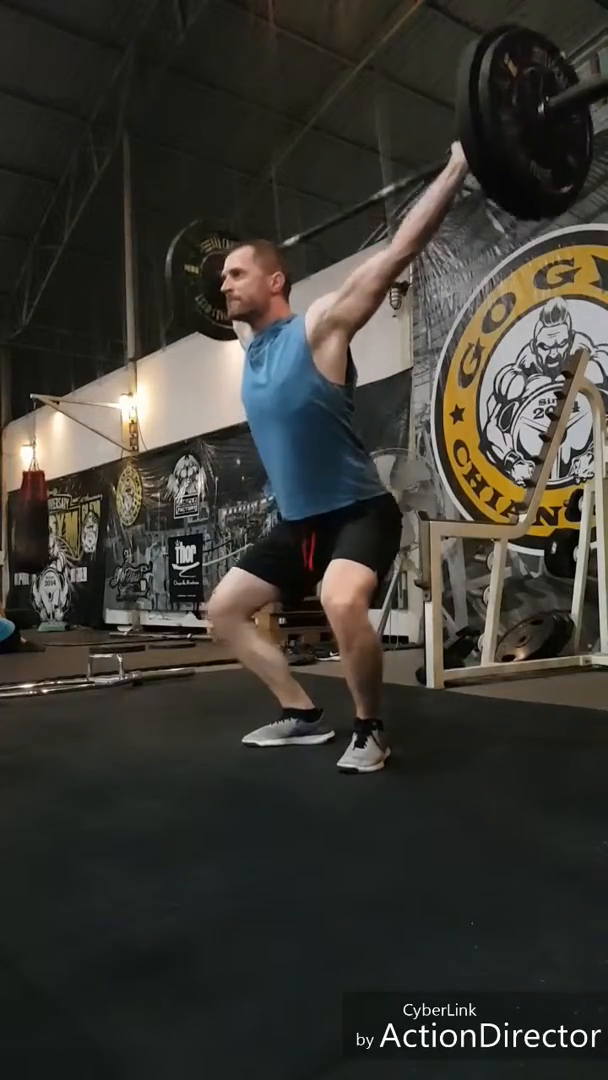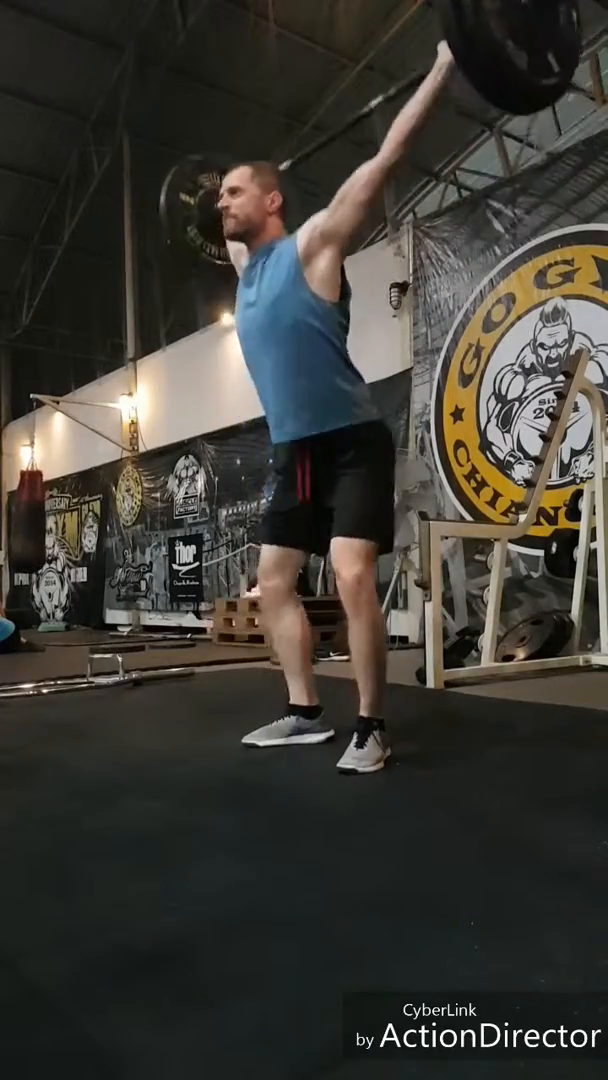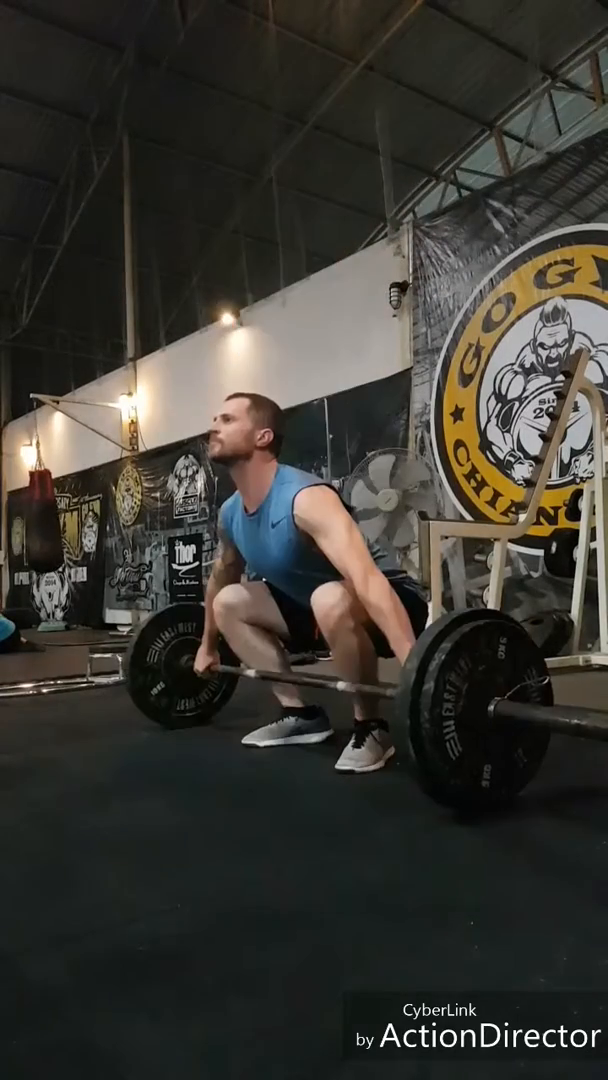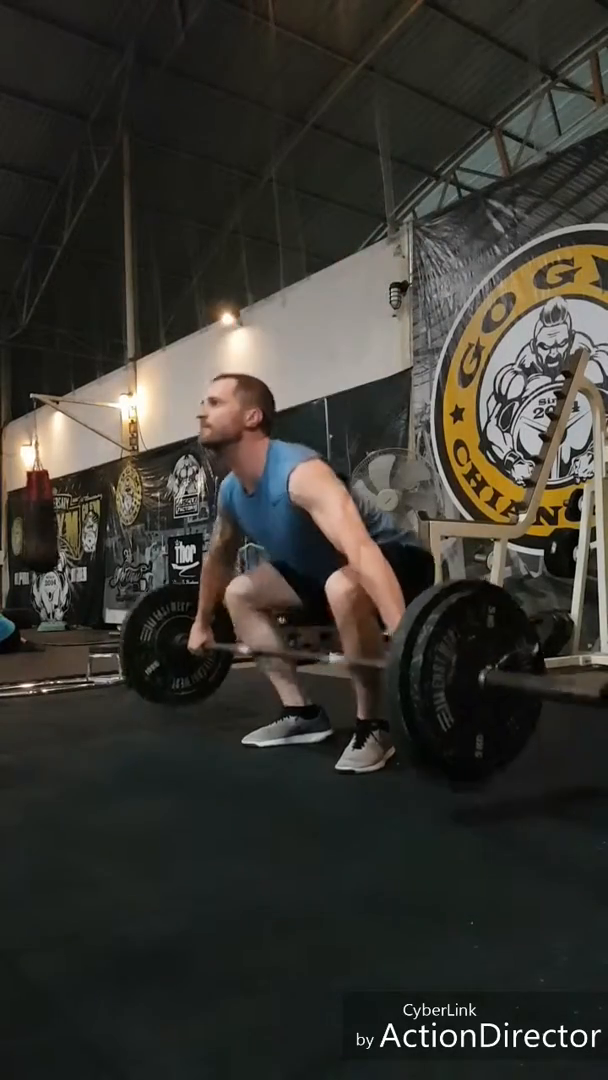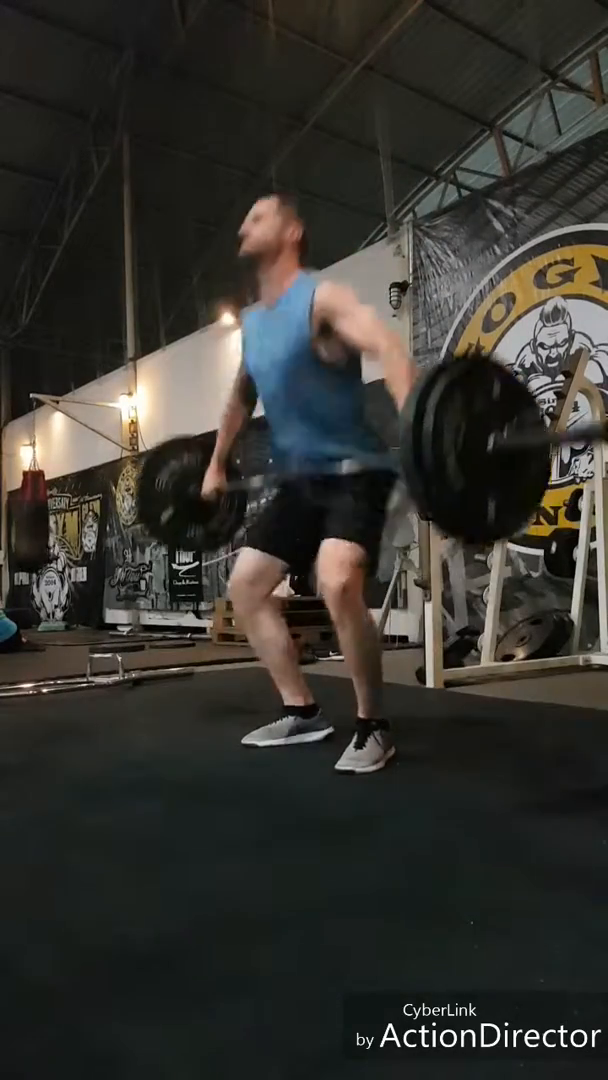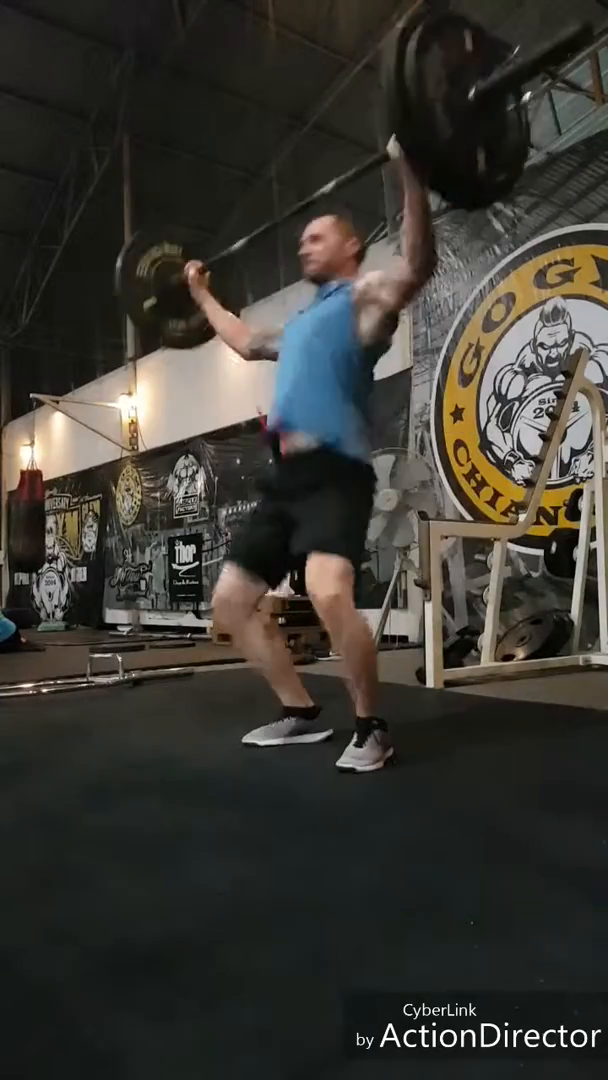
dt=0.4s
person 1, frame 1
left shoulder: (318, 328)
right shoulder: (255, 344)
left elbow: (398, 252)
right elbow: (240, 312)
left wrist: (457, 165)
left hip: (358, 510)
right hip: (298, 519)
left knee: (342, 602)
right knee: (224, 608)
left ankle: (370, 732)
right ankle: (304, 714)
person 1, frame 2
left shoulder: (310, 250)
right shoulder: (252, 286)
left elbow: (377, 167)
left wrist: (440, 73)
left hip: (357, 450)
right hip: (301, 455)
left knee: (352, 581)
right knee: (272, 584)
left ankle: (372, 729)
right ankle: (304, 713)
person 1, frame 3
left shoulder: (305, 499)
right shoulder: (231, 513)
left elbow: (367, 580)
right elbow: (220, 579)
right wrist: (207, 646)
left hip: (386, 606)
left knee: (333, 602)
right knee: (228, 604)
left ankle: (371, 728)
right ankle: (300, 714)
person 1, frame 4
left shoulder: (299, 473)
right shoulder: (232, 490)
left elbow: (363, 553)
right elbow: (218, 557)
right wrist: (202, 623)
left hip: (390, 560)
left knee: (344, 591)
right knee: (240, 593)
left ankle: (372, 728)
right ankle: (302, 714)
person 1, frame 5
left shoulder: (322, 298)
right shoulder: (254, 322)
left elbow: (389, 349)
right elbow: (240, 398)
right wrist: (217, 466)
left hip: (353, 472)
right hip: (299, 479)
left knee: (337, 583)
right knee: (244, 586)
left ankle: (372, 727)
right ankle: (301, 714)
person 1, frame 6
left shoulder: (368, 295)
right shoulder: (302, 316)
left elbow: (420, 263)
right elbow: (242, 338)
left wrist: (409, 174)
right wrist: (199, 291)
left hip: (335, 472)
right hip: (282, 477)
left knee: (327, 592)
right knee: (229, 602)
left ankle: (371, 728)
right ankle: (302, 713)
